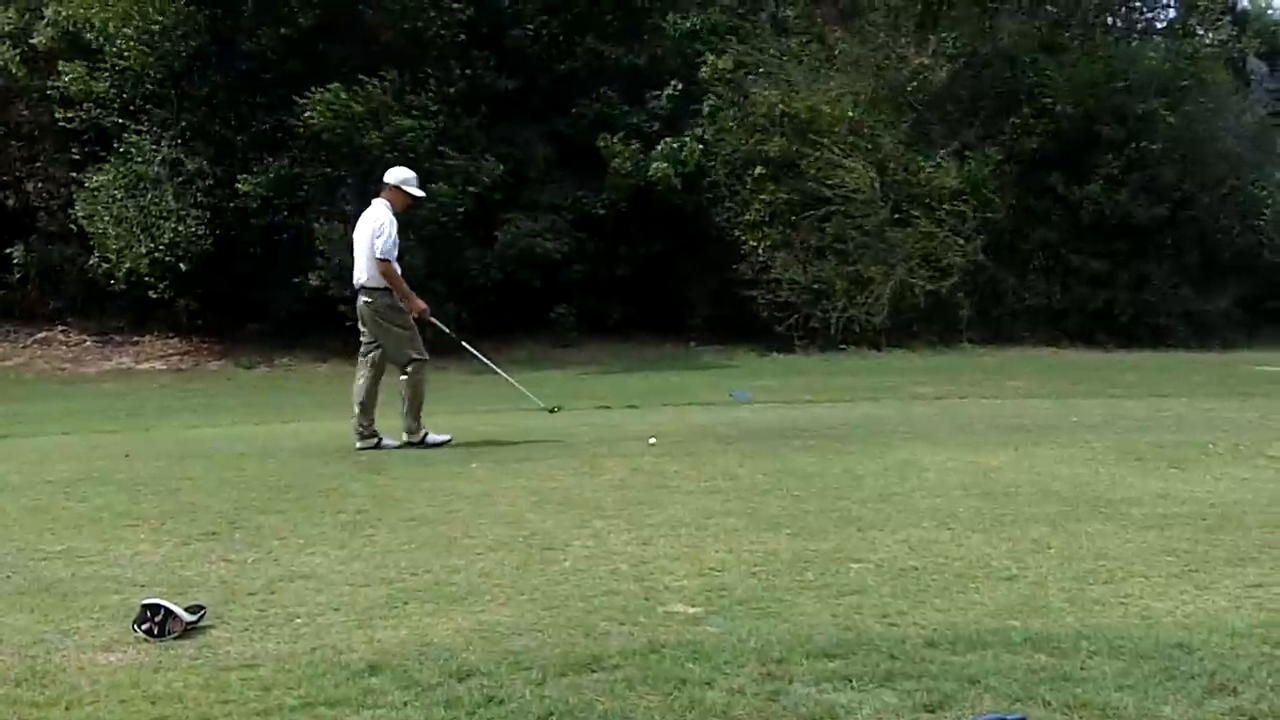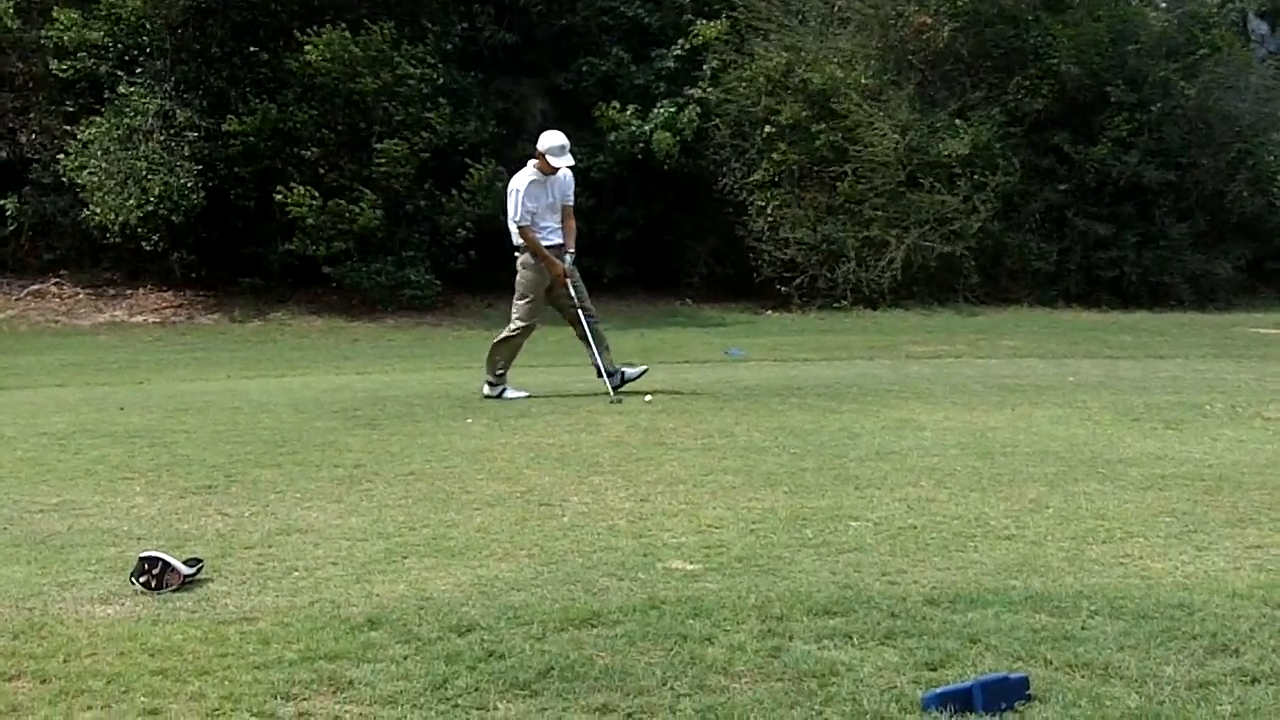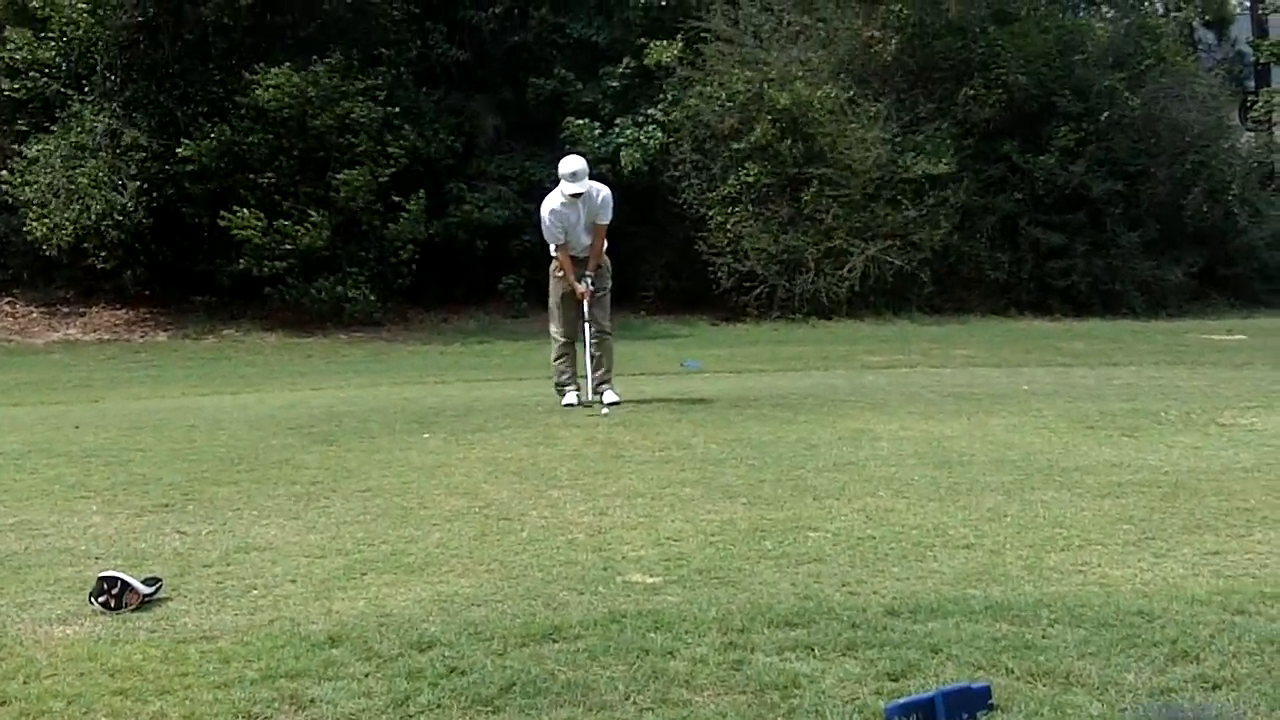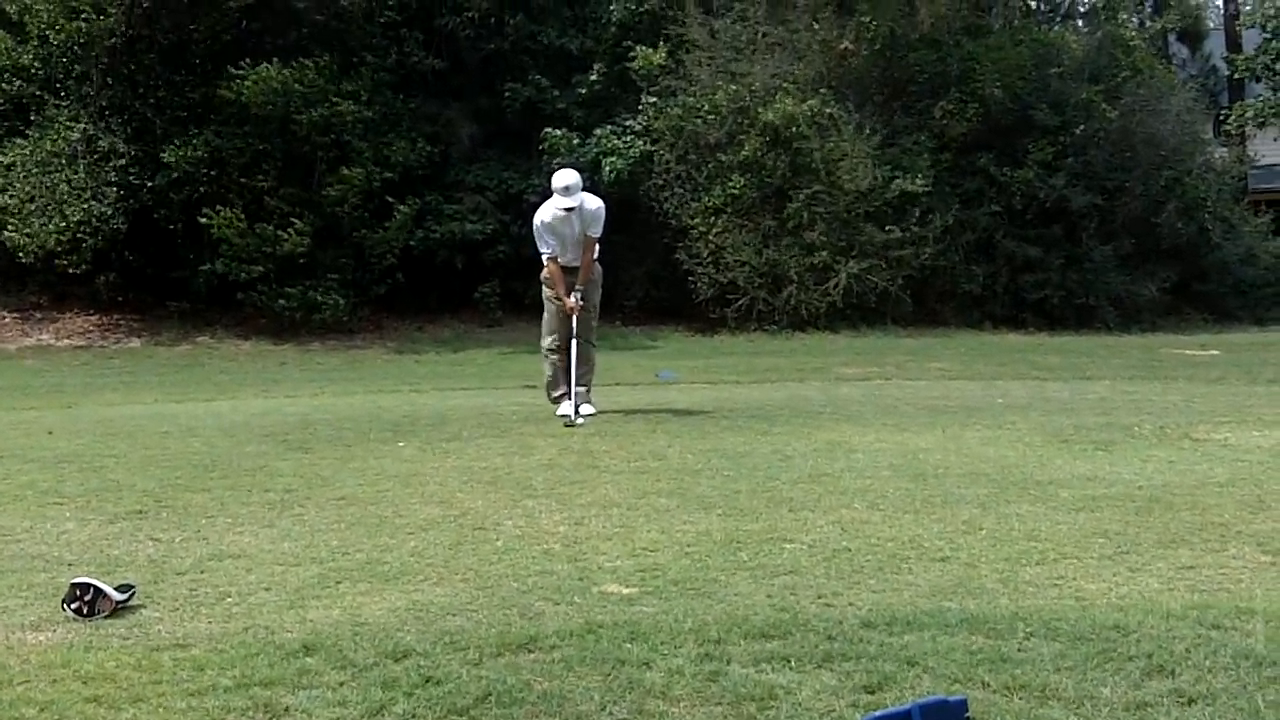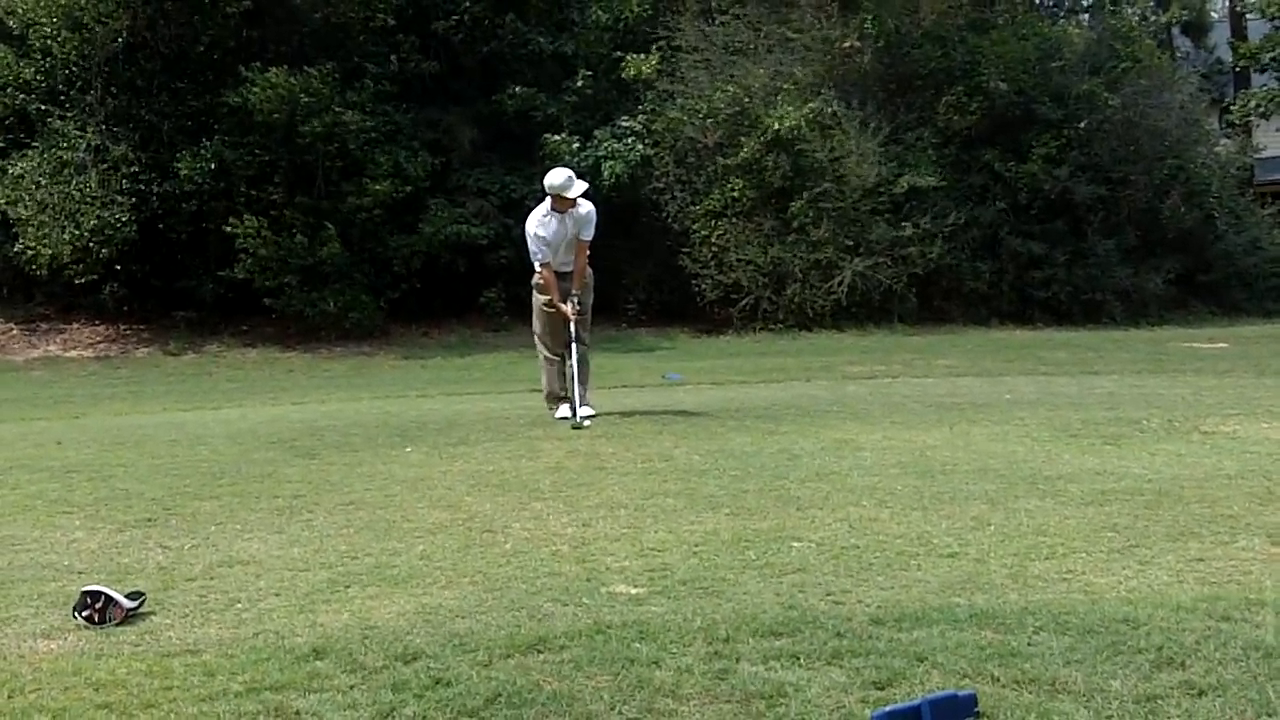
dt=1s
person 1, frame 1
left shoulder: (368, 216)
right shoulder: (385, 219)
right elbow: (384, 267)
left wrist: (404, 296)
right wrist: (410, 299)
left hip: (366, 298)
right hip: (381, 300)
left knee: (371, 366)
right knee: (414, 361)
left ankle: (365, 433)
right ankle: (414, 431)
person 1, frame 2
left shoulder: (565, 177)
right shoulder: (522, 184)
left elbow: (568, 218)
right elbow: (524, 231)
left wrist: (568, 253)
right wrist: (553, 262)
left hip: (562, 255)
right hip: (534, 258)
left knee: (583, 313)
right knee: (523, 320)
left ankle: (612, 372)
right ankle: (494, 382)
person 1, frame 3
left shoulder: (602, 194)
right shoulder: (551, 205)
left elbow: (598, 238)
right elbow: (560, 248)
left wrist: (589, 275)
right wrist: (573, 283)
left hip: (596, 262)
right hip: (565, 265)
left knee: (601, 327)
right knee: (563, 331)
left ankle: (604, 386)
right ankle: (568, 387)
person 1, frame 4
left shoulder: (595, 207)
right shoulder: (543, 216)
left elbow: (588, 250)
right elbow: (552, 260)
left wrist: (578, 289)
right wrist: (564, 297)
left hip: (587, 271)
right hip: (556, 273)
left knee: (585, 336)
right knee: (554, 339)
left ankle: (583, 396)
right ankle: (562, 397)
person 1, frame 5
left shoulder: (586, 210)
right shoulder: (536, 222)
left elbow: (581, 255)
right elbow: (544, 266)
left wrist: (574, 294)
right wrist: (558, 303)
left hip: (579, 275)
right hip: (548, 279)
left knee: (580, 340)
right knee: (550, 343)
left ankle: (580, 399)
right ankle: (559, 401)
